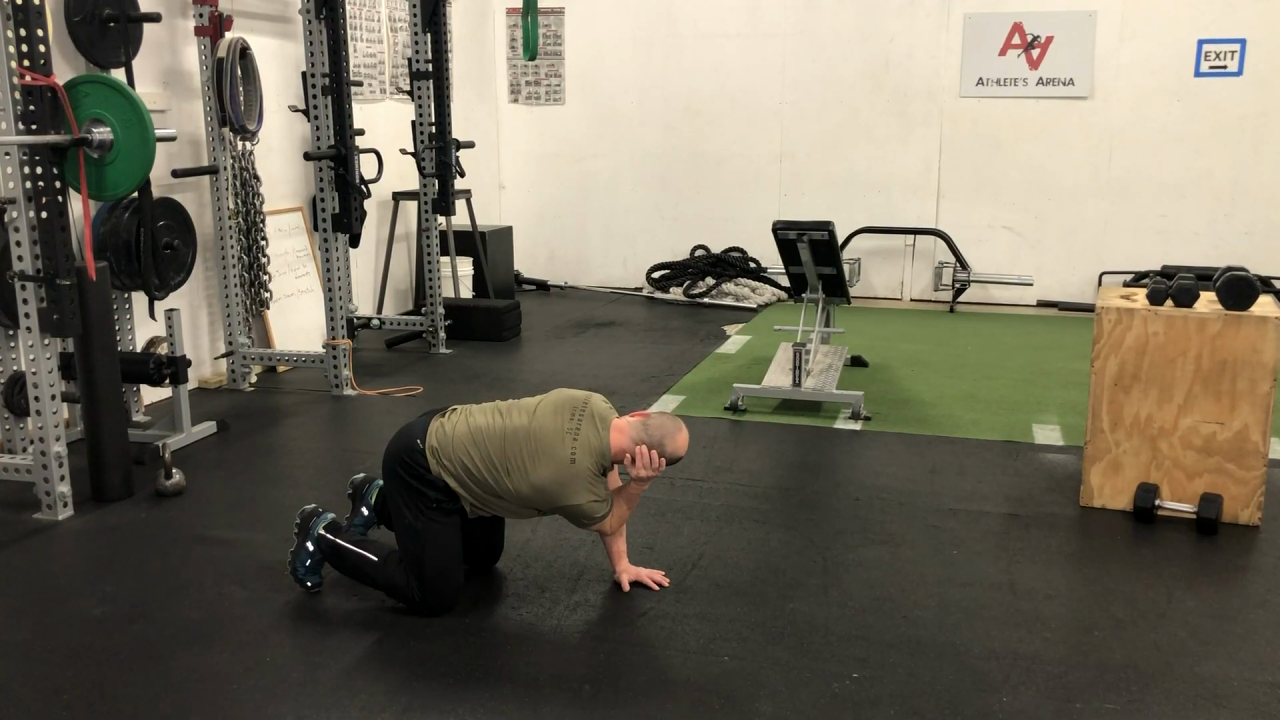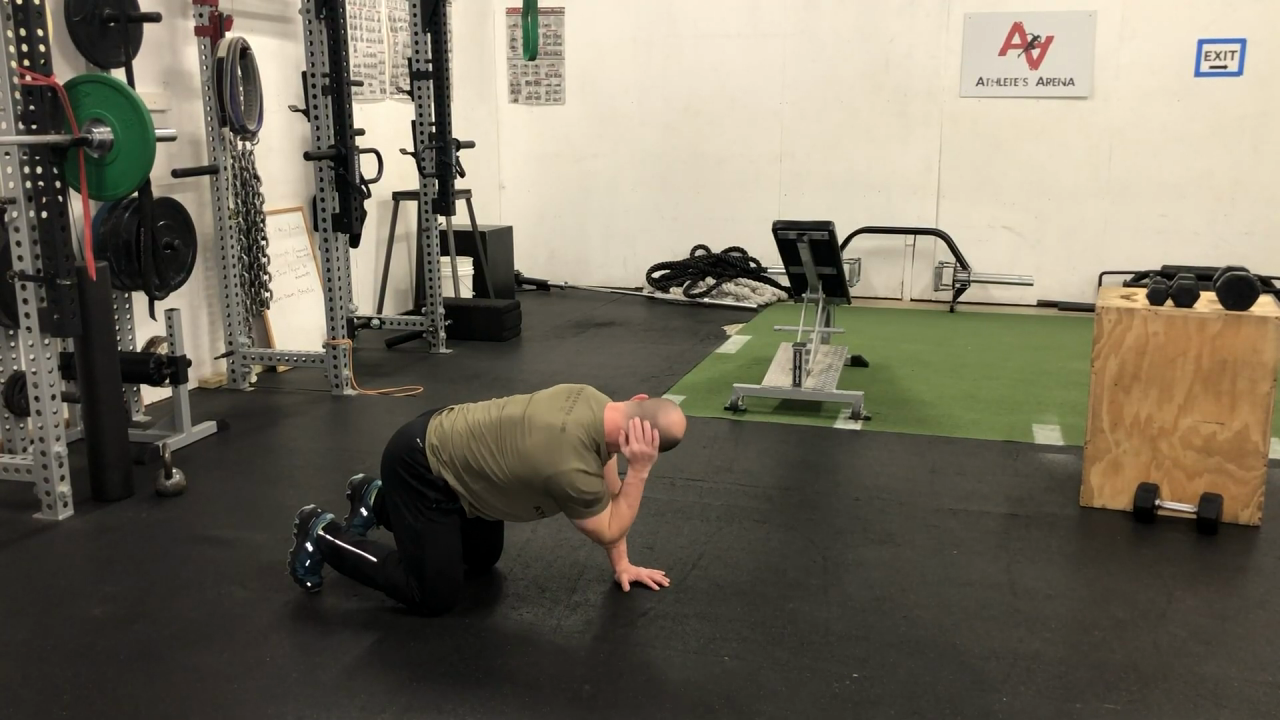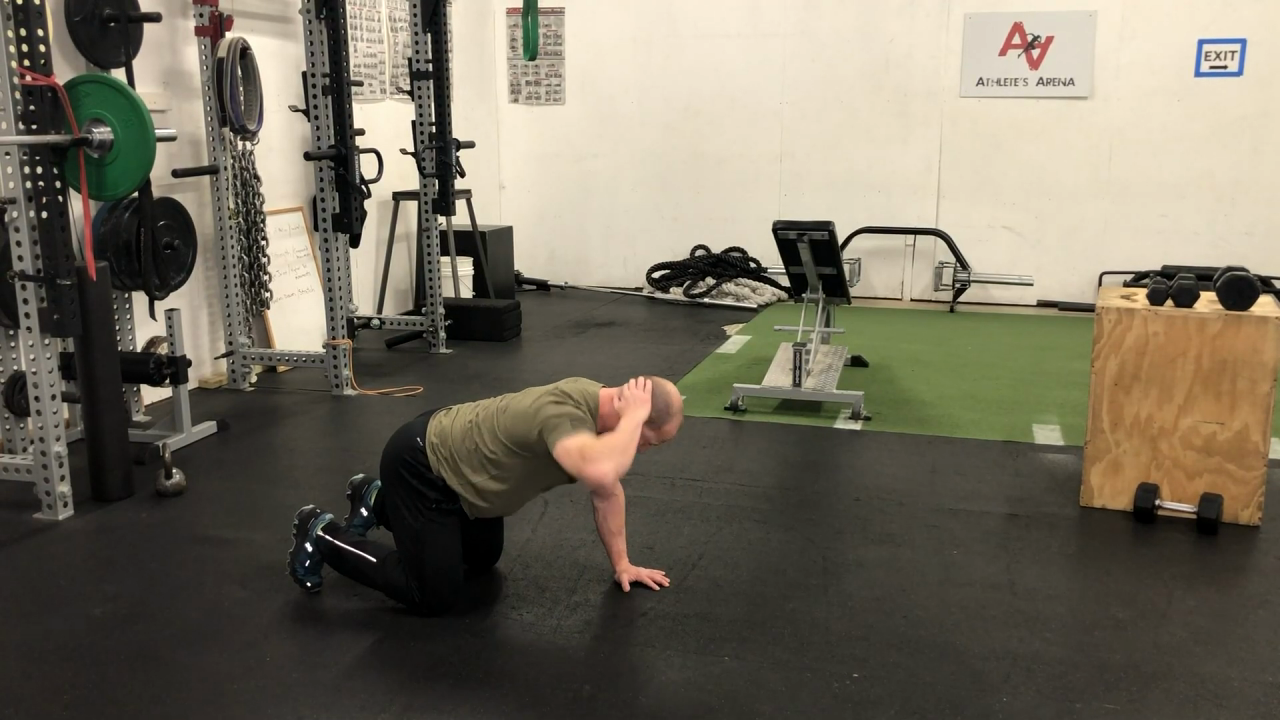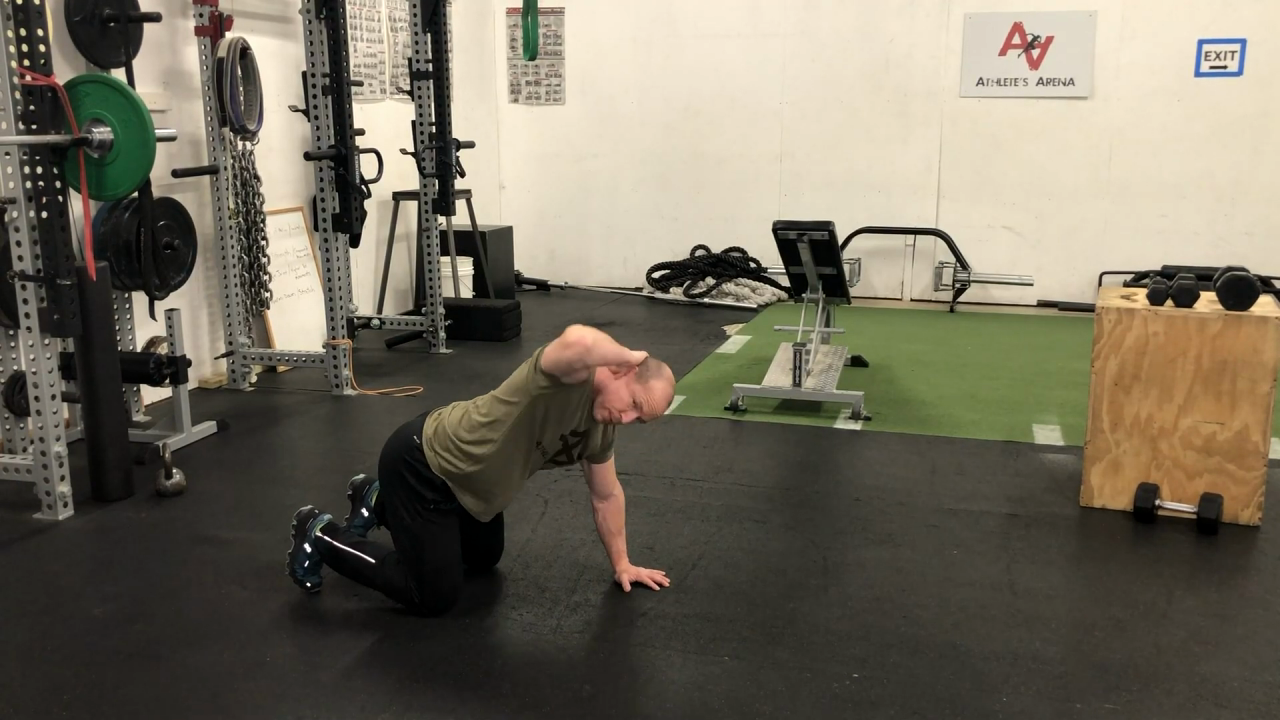
dt=0.5s
person 1, frame 1
left shoulder: (598, 409)
right shoulder: (577, 484)
left elbow: (609, 489)
right elbow: (609, 519)
left wrist: (621, 563)
right wrist: (639, 484)
left hip: (445, 435)
right hip: (420, 466)
left knee: (483, 556)
right knee: (434, 595)
left ankle: (379, 500)
right ankle: (324, 537)
person 1, frame 2
left shoulder: (596, 404)
right shoulder: (571, 461)
left elbow: (611, 490)
right elbow: (609, 534)
left wrist: (622, 565)
right wrist: (641, 470)
left hip: (449, 443)
right hip: (419, 464)
left knee: (483, 558)
right knee: (434, 595)
left ankle: (376, 500)
right ankle: (324, 536)
person 1, frame 3
left shoulder: (596, 401)
right shoulder: (565, 410)
left elbow: (608, 491)
right elbow: (600, 471)
left wrist: (622, 563)
right wrist: (634, 416)
left hip: (454, 454)
right hip: (419, 463)
left knee: (483, 558)
right knee: (434, 596)
left ankle: (378, 501)
right ankle: (324, 537)
person 1, frame 4
left shoulder: (600, 427)
right shoulder: (566, 379)
left elbow: (606, 496)
right elbow: (577, 341)
left wrist: (622, 564)
right wrist: (628, 357)
left hip: (463, 475)
right hip: (419, 463)
left knee: (484, 558)
right knee: (434, 596)
left ankle: (377, 502)
right ankle: (323, 536)
